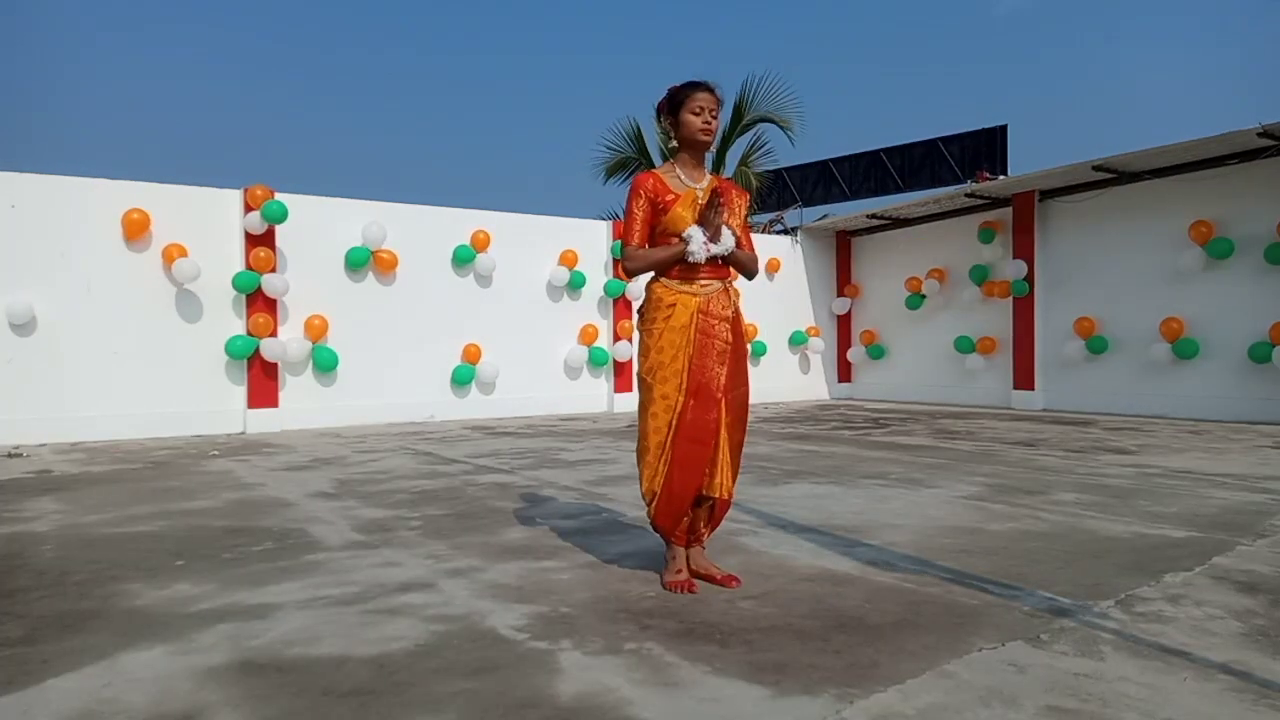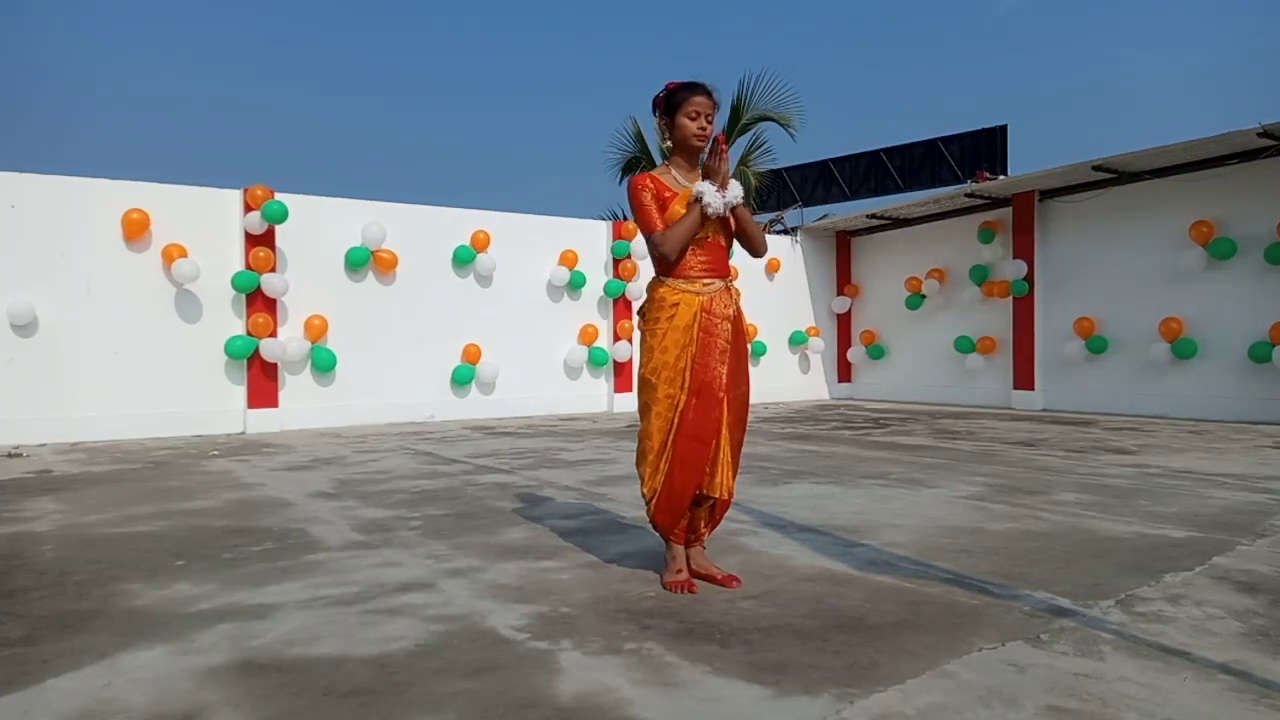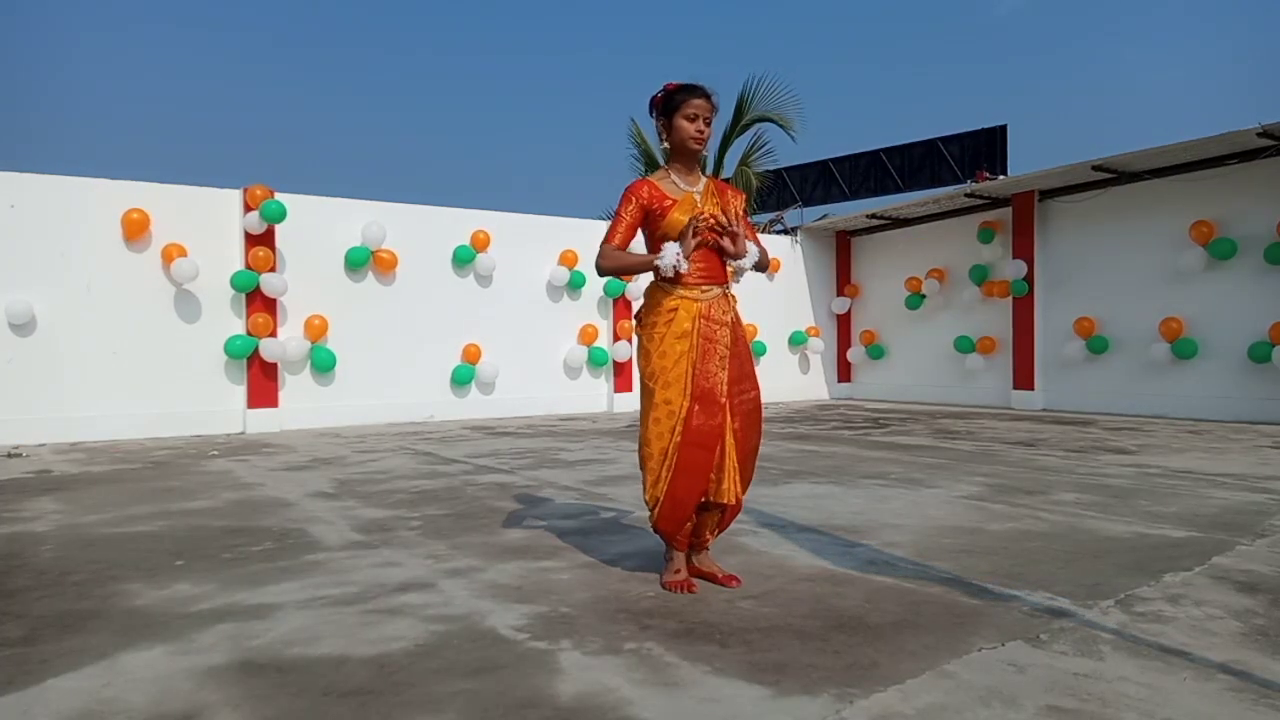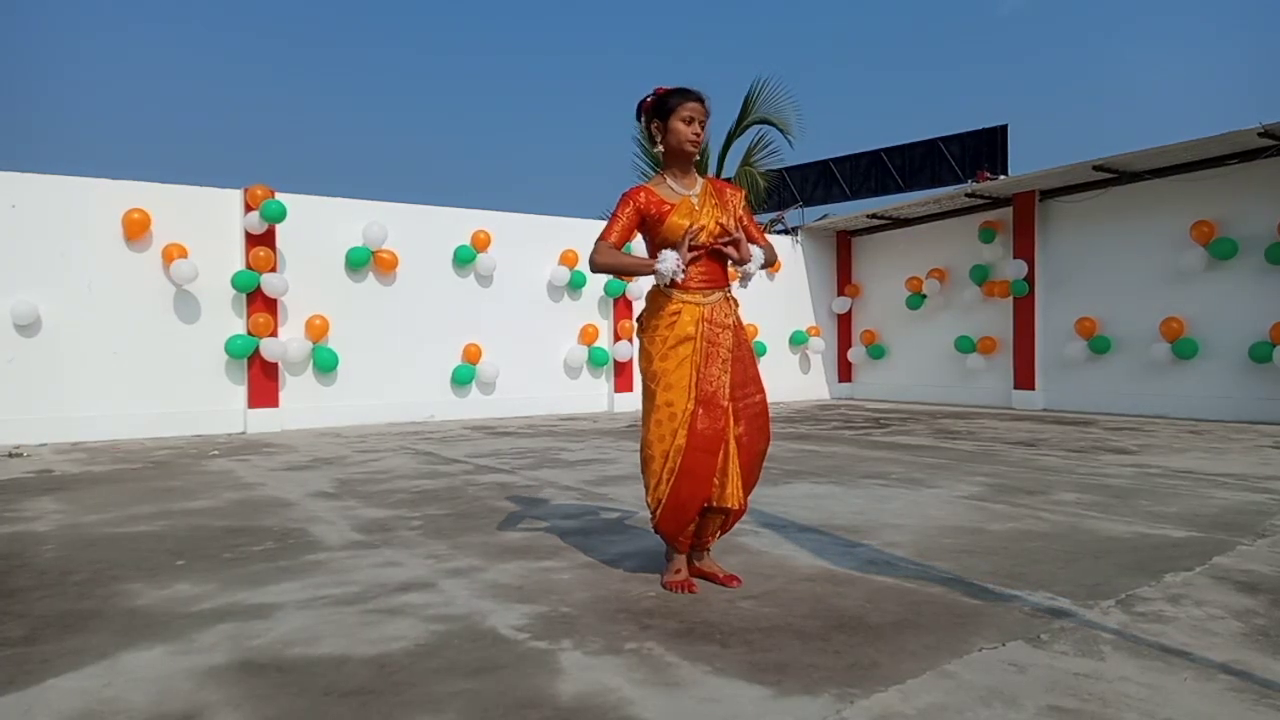
dt=0.7s
person 1, frame 1
left shoulder: (730, 192)
right shoulder: (649, 185)
left elbow: (751, 266)
right elbow: (631, 261)
left wrist: (722, 237)
right wrist: (694, 239)
left hip: (722, 320)
right hip: (671, 317)
left knee: (716, 429)
right knee: (674, 428)
left ankle: (697, 547)
right ankle: (674, 552)
person 1, frame 2
left shoulder: (725, 184)
right shoulder: (648, 184)
left elbow: (758, 246)
right elbow: (666, 248)
left wrist: (727, 191)
right wrist: (706, 193)
left hip: (722, 317)
right hip: (673, 316)
left knee: (717, 427)
right knee: (675, 426)
left ankle: (698, 546)
right ankle: (674, 551)
person 1, frame 3
left shoulder: (726, 194)
right shoulder: (645, 192)
left elbow: (762, 259)
right elbow: (606, 260)
left wrist: (740, 250)
right wrist: (671, 256)
left hip: (721, 322)
right hip: (671, 321)
left knee: (727, 431)
right knee: (675, 432)
left ankle: (701, 548)
right ankle: (674, 552)
person 1, frame 4
left shoulder: (725, 194)
right shoulder: (642, 198)
left elbow: (769, 251)
right elbow: (600, 257)
left wrist: (746, 256)
right wrist: (667, 264)
left hip: (723, 325)
right hip: (673, 326)
left knee: (734, 435)
right knee: (678, 436)
left ankle: (702, 549)
right ankle: (675, 553)
